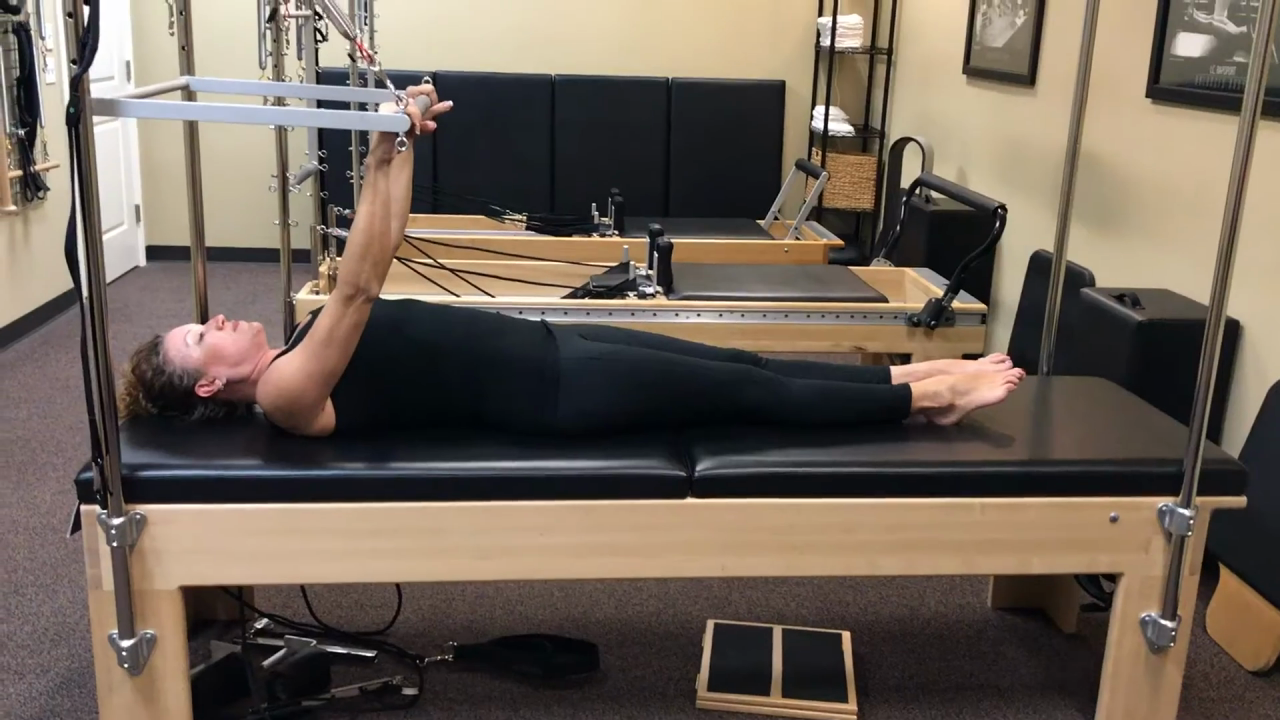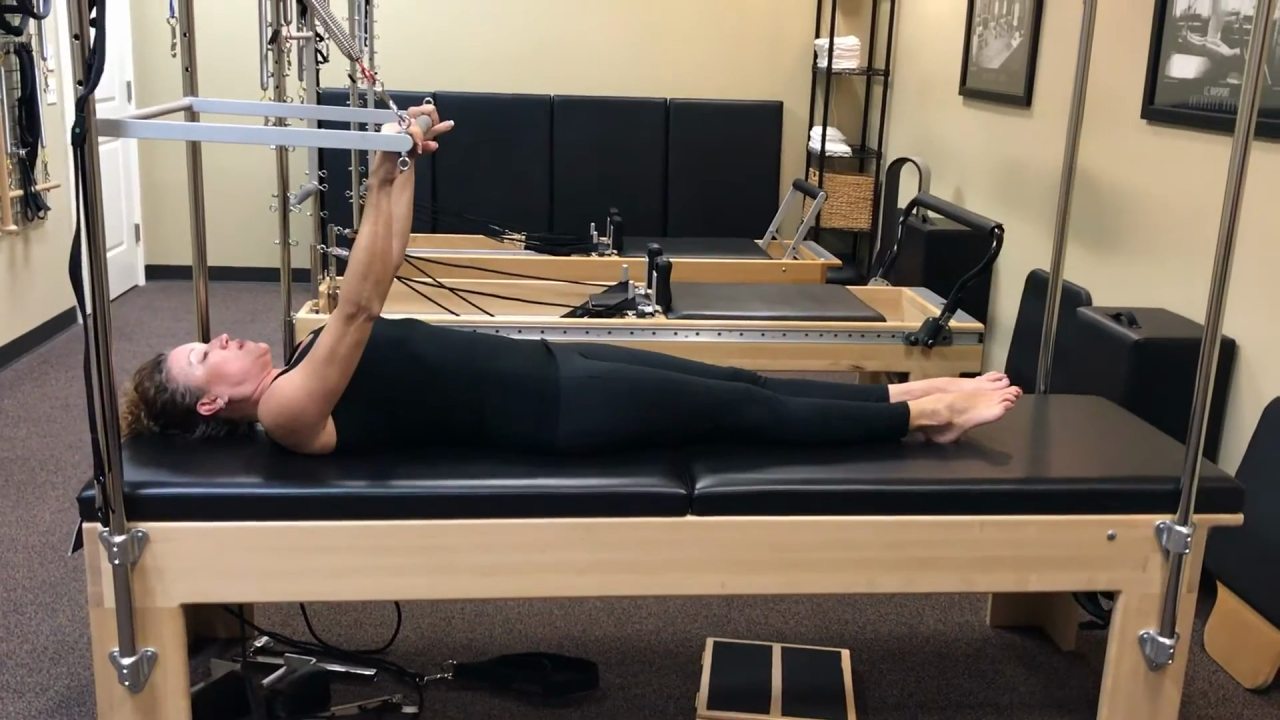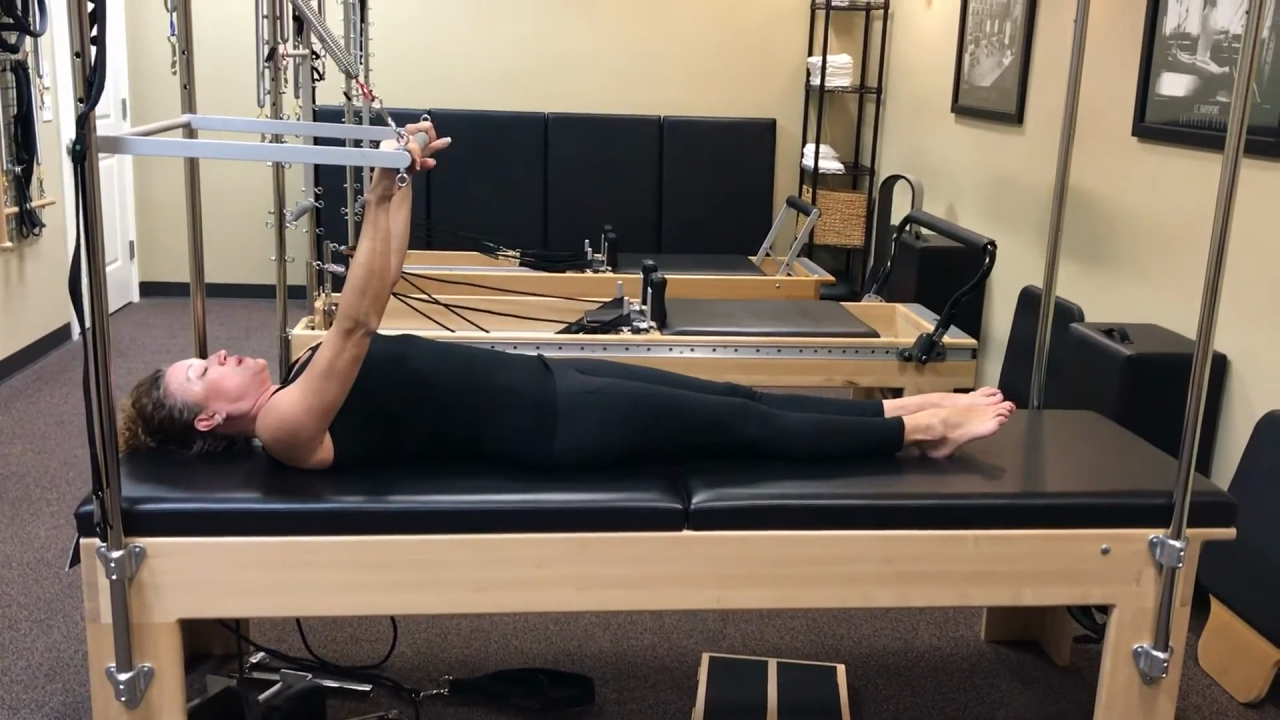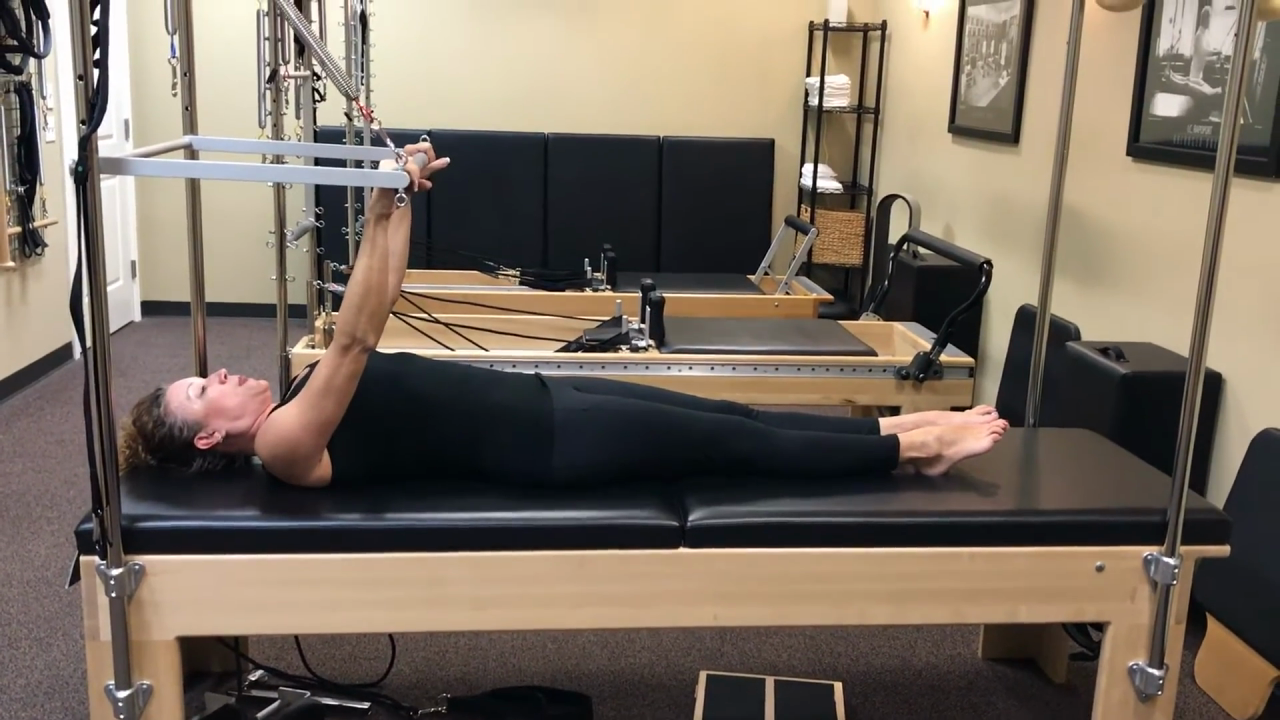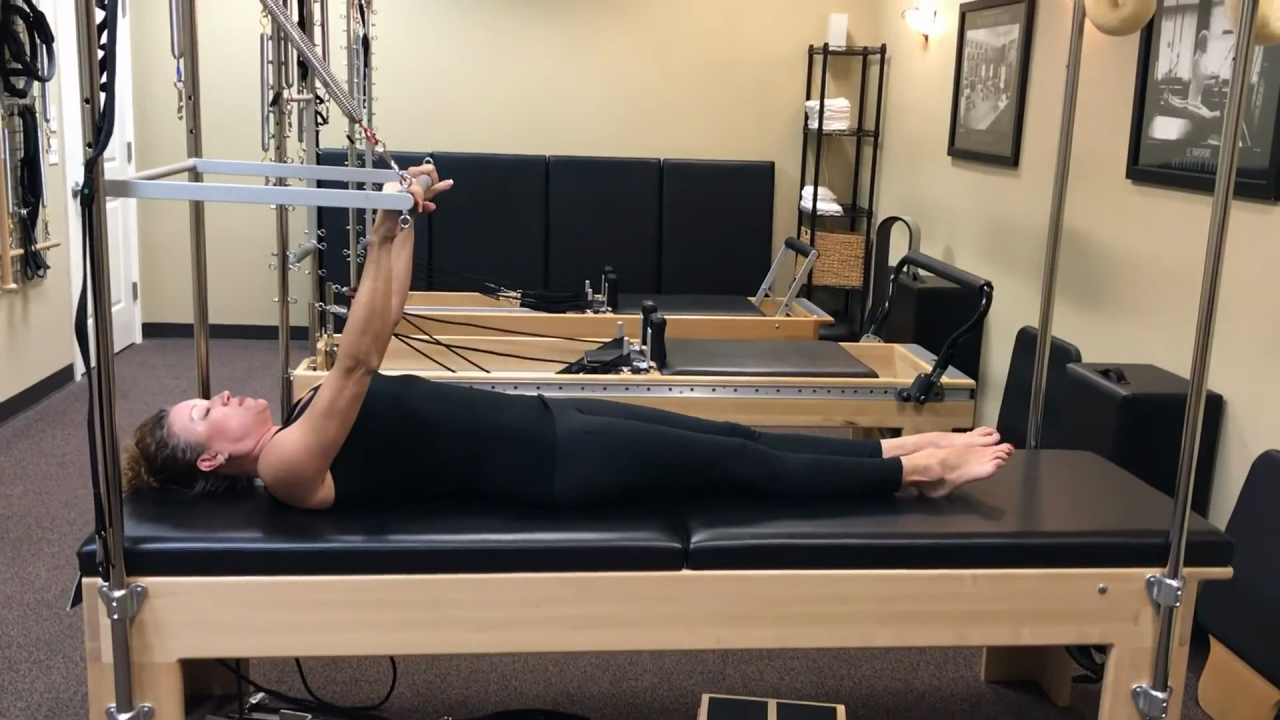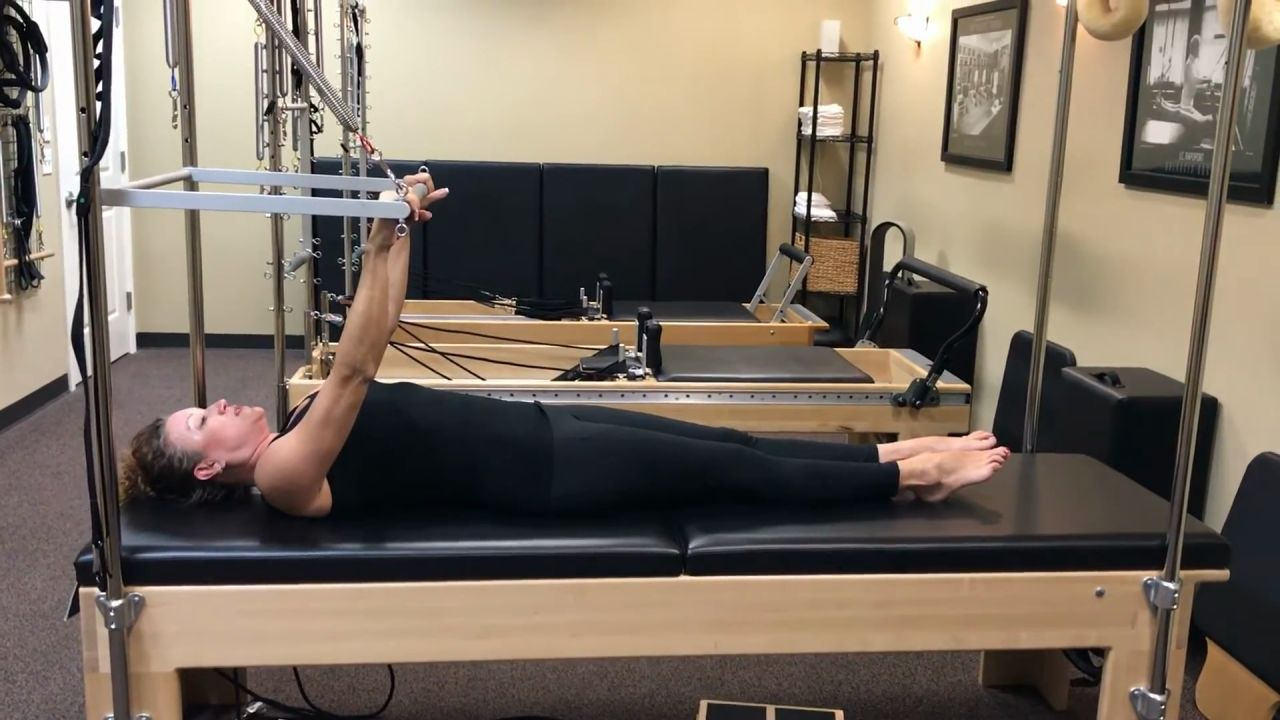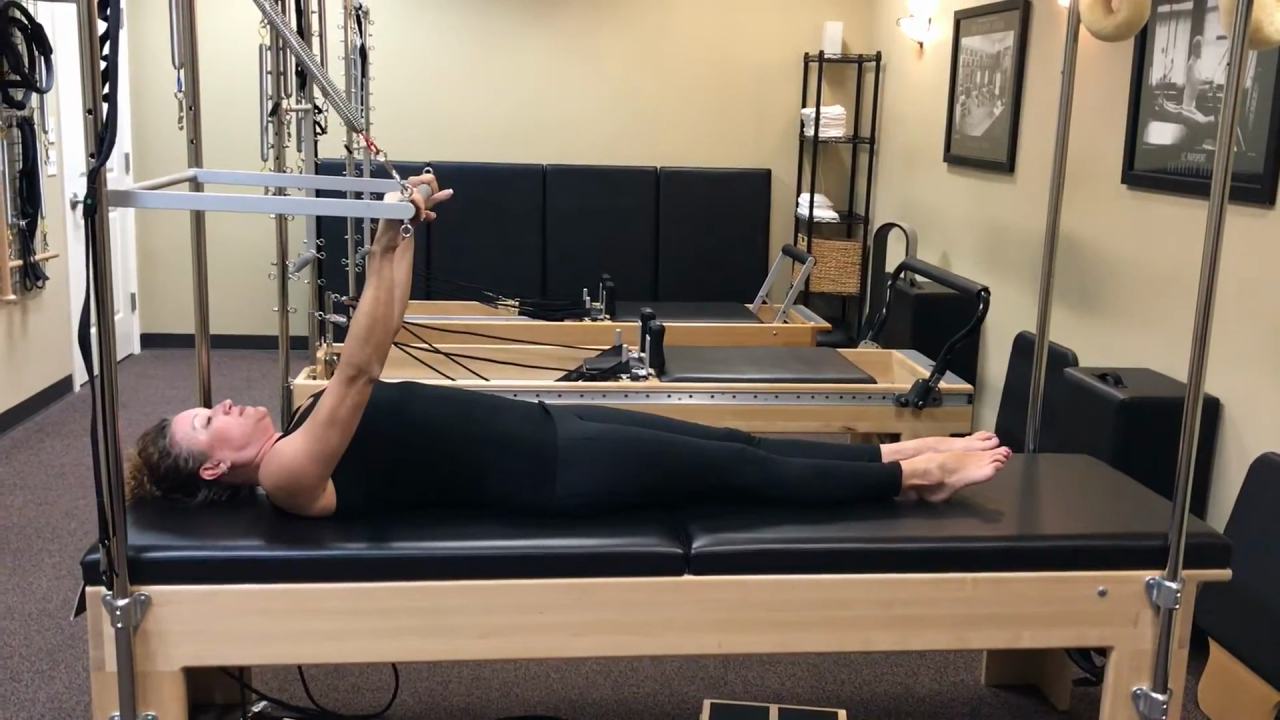
dt=0.7s
person 1, frame 1
left shoulder: (295, 355)
right shoulder: (286, 394)
left elbow: (380, 253)
right elbow: (359, 286)
left wrist: (399, 146)
right wrist: (381, 159)
left hip: (541, 347)
right hip: (544, 393)
left knee: (734, 366)
right knee: (743, 393)
left ankle: (904, 378)
right ankle: (924, 401)
person 1, frame 2
left shoulder: (300, 371)
right shoulder: (288, 414)
left elbow: (378, 280)
right elbow: (360, 304)
left wrist: (400, 167)
right wrist: (383, 178)
left hip: (542, 366)
right hip: (544, 413)
left knee: (735, 382)
right knee: (746, 414)
left ankle: (905, 395)
right ankle: (924, 419)
person 1, frame 3
left shoulder: (297, 386)
right shoulder: (286, 428)
left elbow: (378, 287)
right elbow: (357, 320)
left wrist: (399, 180)
right wrist: (380, 194)
left hip: (537, 382)
right hip: (541, 428)
left knee: (729, 399)
right knee: (740, 427)
left ankle: (902, 411)
right ankle: (919, 433)
person 1, frame 4
left shoulder: (297, 404)
right shoulder: (286, 446)
left elbow: (379, 306)
right elbow: (354, 339)
left wrist: (399, 200)
right wrist: (378, 213)
left hip: (534, 401)
right hip: (536, 445)
left knee: (725, 417)
right knee: (733, 443)
left ankle: (897, 428)
right ankle: (914, 451)
person 1, frame 5
left shoulder: (299, 427)
right shoulder: (289, 469)
left elbow: (376, 334)
right elbow: (357, 359)
left wrist: (401, 223)
right wrist: (382, 237)
left hip: (537, 421)
right hip: (540, 467)
left knee: (727, 438)
right knee: (732, 465)
left ankle: (898, 449)
right ankle: (913, 474)
person 1, frame 6
left shoulder: (297, 434)
right shoulder: (287, 477)
left elbow: (367, 352)
right elbow: (355, 366)
left wrist: (396, 230)
right wrist: (379, 244)
left hip: (534, 428)
right hip: (537, 474)
left knee: (725, 443)
right knee: (732, 472)
left ankle: (892, 453)
right ankle: (910, 479)
person 1, frame 7
left shoulder: (299, 436)
right shoulder: (288, 477)
left elbow: (379, 339)
right elbow: (360, 367)
left wrist: (401, 233)
right wrist: (387, 243)
left hip: (540, 427)
right hip: (543, 475)
left knee: (728, 446)
right knee: (737, 473)
left ankle: (898, 453)
right ankle: (913, 478)
